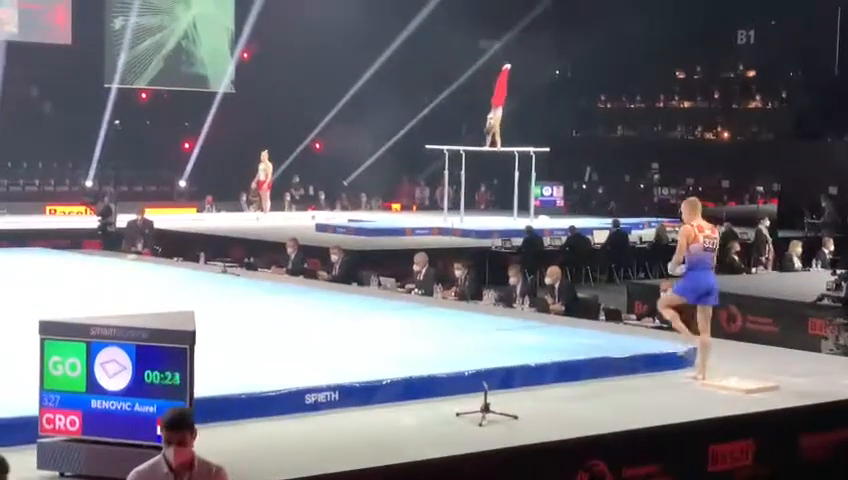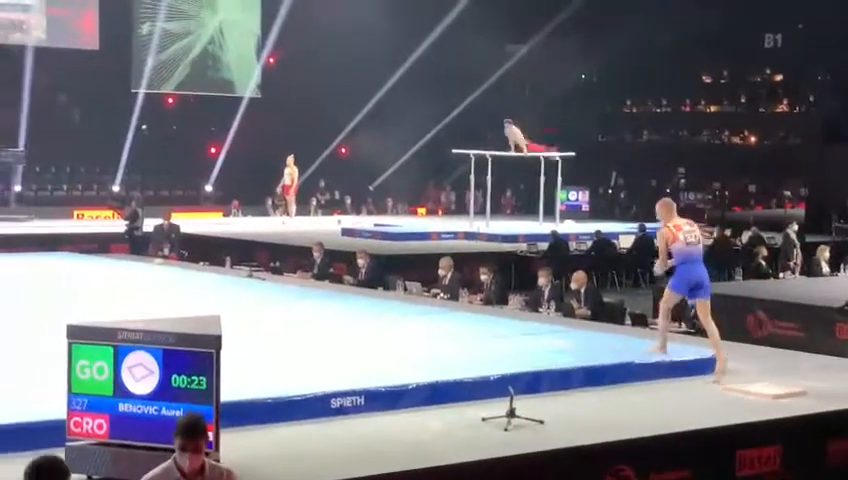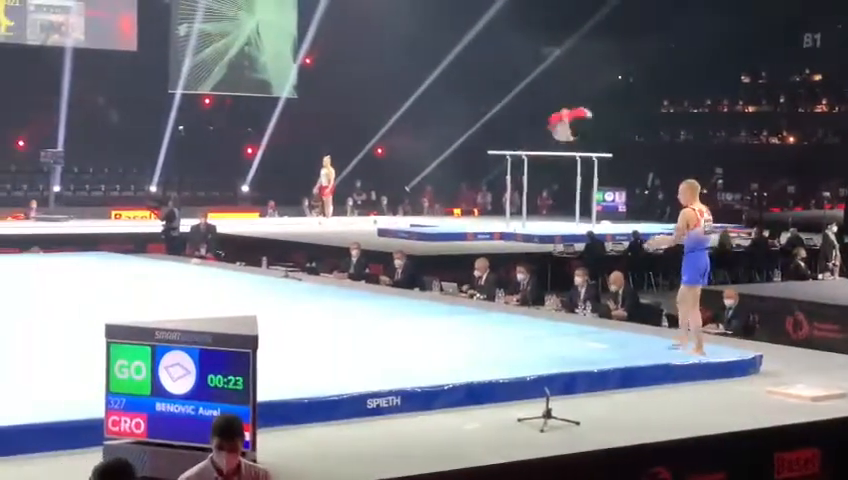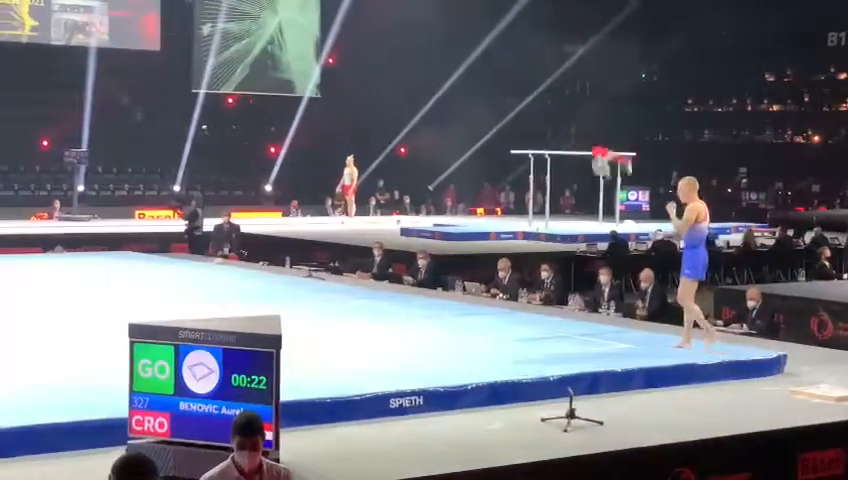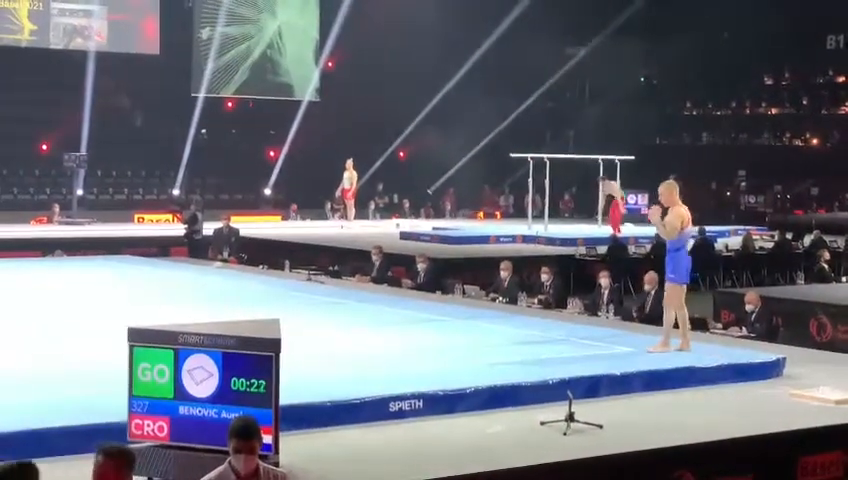
dt=0.5s
person 1, frame 1
left shoulder: (687, 229)
right shoulder: (714, 230)
left elbow: (678, 257)
left wrist: (672, 268)
left hip: (694, 278)
right hip: (710, 278)
left knee: (663, 304)
right knee: (704, 328)
left ankle: (688, 337)
right ankle: (701, 371)
person 1, frame 2
left shoulder: (665, 231)
right shoulder: (692, 225)
left elbow: (662, 261)
left wrist: (660, 268)
left hip: (684, 273)
right hip: (701, 271)
left knee: (664, 307)
right knee: (707, 320)
left ankle: (662, 347)
right ankle: (720, 359)
person 1, frame 3
left shoulder: (687, 212)
right shoulder: (706, 211)
left elbow: (676, 239)
left wrist: (659, 242)
right wrist: (663, 240)
left hip: (693, 258)
right hip: (703, 256)
left knee: (692, 307)
right knee: (682, 300)
left ankle: (699, 348)
right ankle: (683, 338)
person 1, frame 4
left shoulder: (694, 207)
right shoulder: (695, 207)
left elbow: (680, 229)
right elbow: (685, 233)
left wrist: (672, 213)
left hip: (694, 254)
right hip: (692, 253)
left knee: (683, 299)
right knee: (687, 299)
left ankle: (709, 332)
right ankle: (686, 339)
person 1, frame 5
left shoulder: (678, 212)
right shoulder: (674, 210)
left elbow: (669, 237)
right elbow: (668, 232)
left wrist: (656, 222)
right wrist: (657, 219)
left hip: (677, 257)
right hip: (676, 257)
left knee: (669, 303)
right knee: (679, 304)
left ankle: (665, 343)
right ankle: (685, 342)
